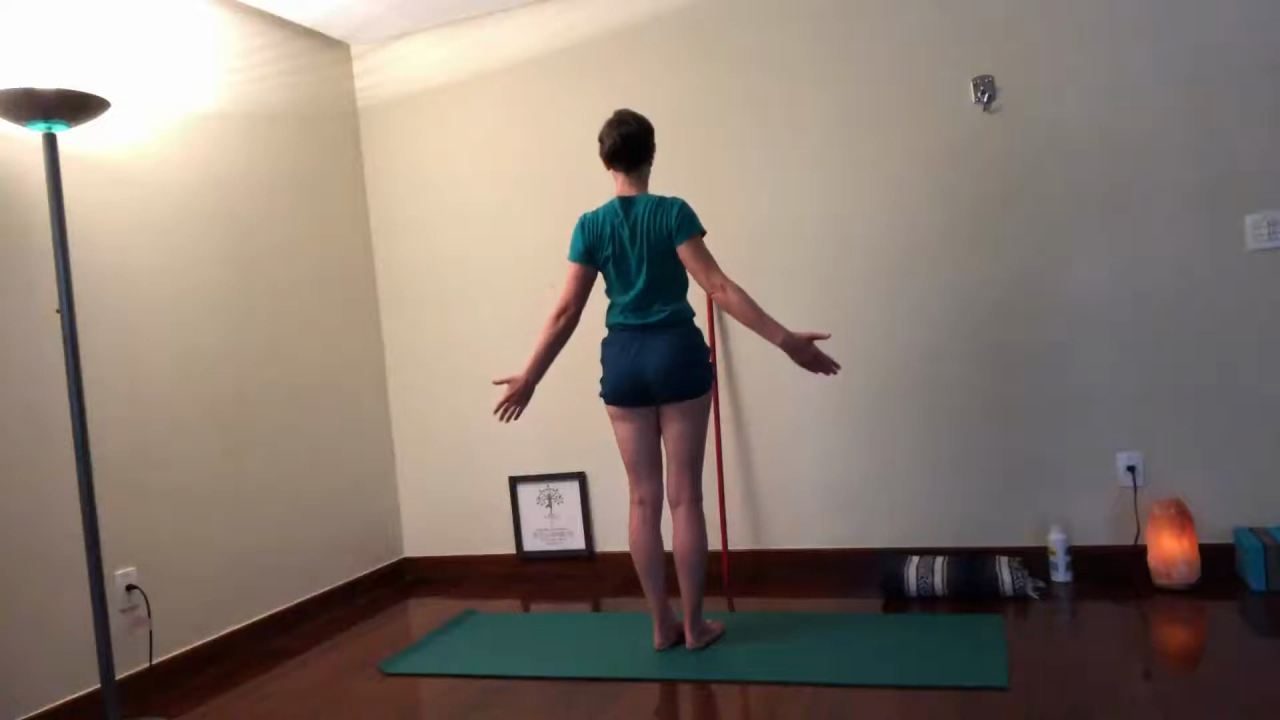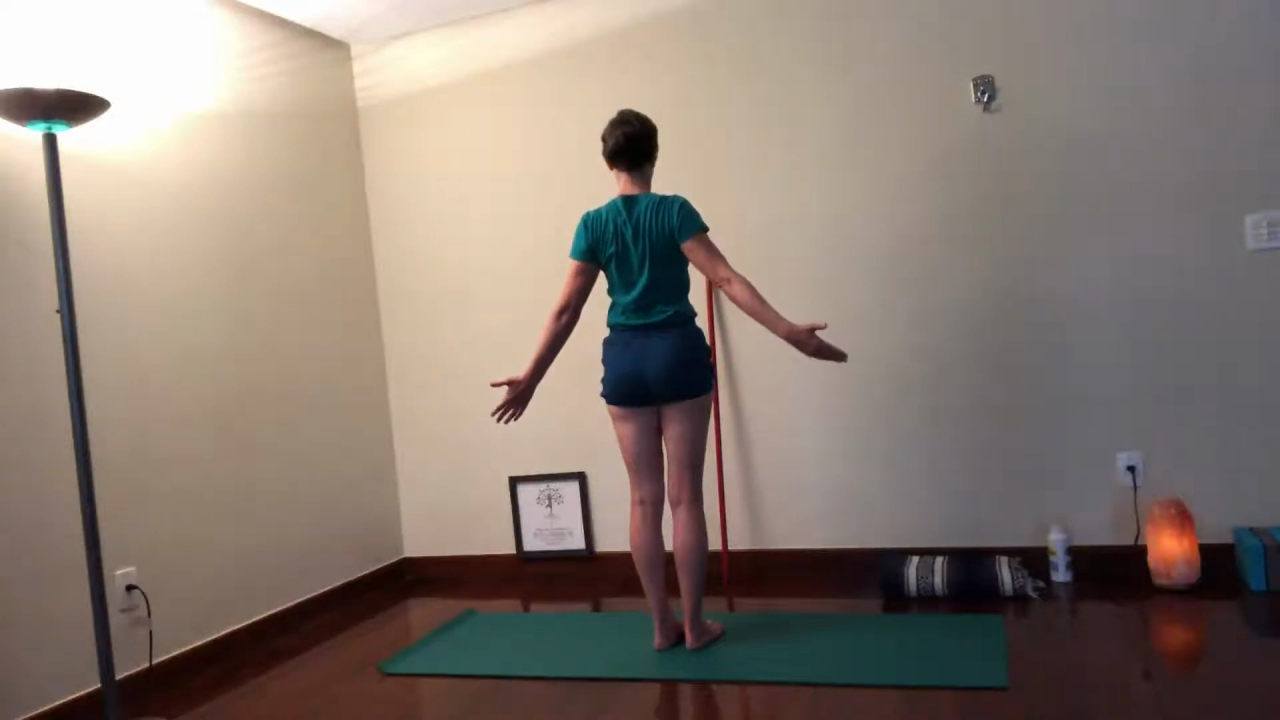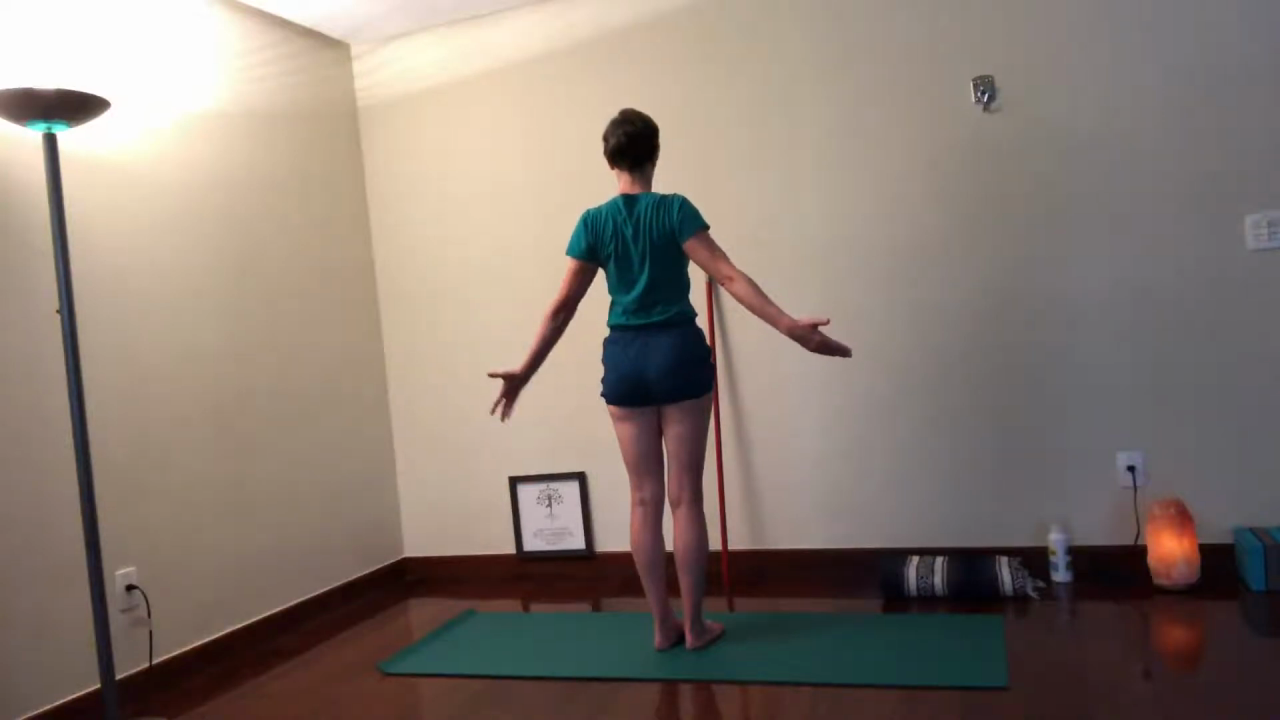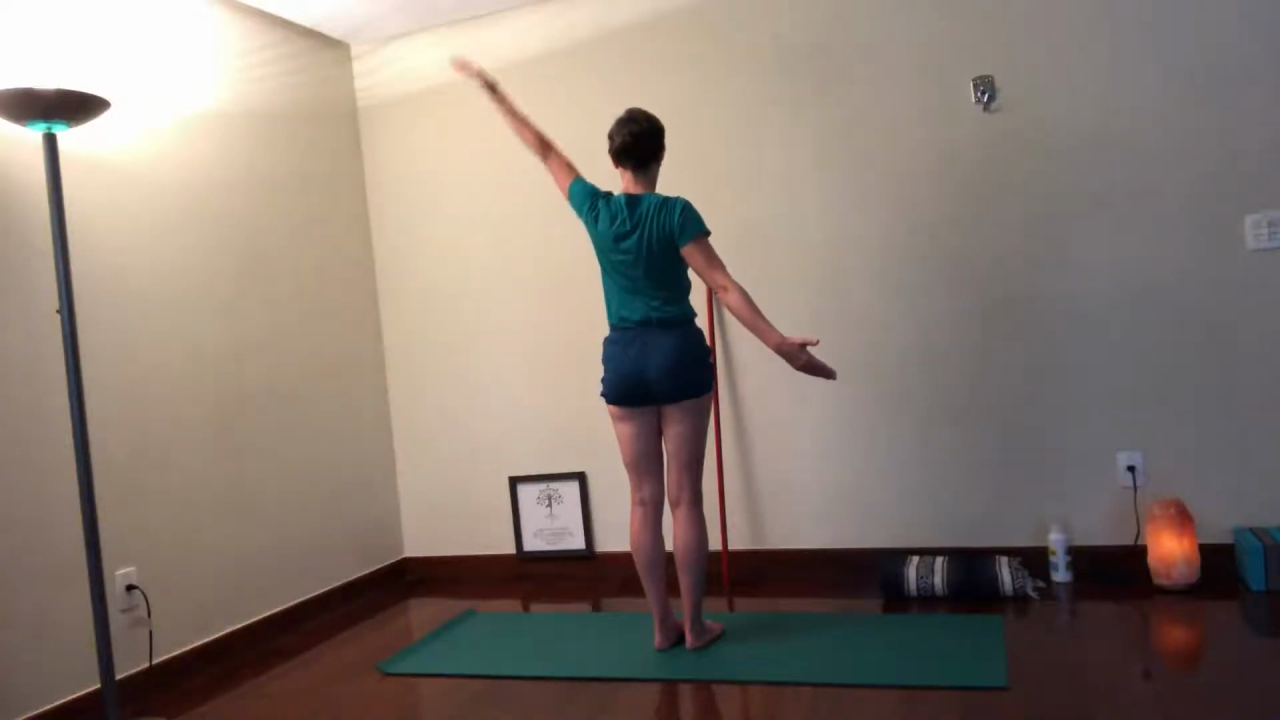
dt=1s
person 1, frame 1
left shoulder: (590, 225)
right shoulder: (672, 212)
left elbow: (566, 311)
right elbow: (718, 287)
left wrist: (530, 377)
right wrist: (785, 339)
left hip: (622, 360)
right hip: (676, 352)
left knee: (643, 498)
right knee: (685, 495)
left ankle: (662, 624)
right ankle: (694, 624)
person 1, frame 2
left shoulder: (593, 224)
right shoulder: (674, 210)
left elbow: (567, 310)
right elbow: (726, 279)
left wrist: (531, 378)
right wrist: (788, 331)
left hip: (623, 359)
right hip: (677, 352)
left knee: (644, 498)
right knee: (685, 495)
left ankle: (662, 624)
right ankle: (694, 624)
person 1, frame 3
left shoulder: (592, 223)
right shoulder: (674, 210)
left elbow: (563, 307)
right elbow: (728, 276)
left wrist: (525, 372)
right wrist: (791, 327)
left hip: (623, 359)
right hip: (678, 351)
left knee: (644, 499)
right knee: (686, 496)
left ankle: (663, 624)
right ankle: (695, 624)
person 1, frame 4
left shoulder: (596, 210)
right shoulder: (675, 213)
left elbow: (544, 150)
right elbow: (722, 286)
left wrist: (490, 87)
right wrist: (781, 344)
left hip: (623, 359)
right hip: (677, 354)
left knee: (644, 499)
right knee: (685, 498)
left ankle: (662, 625)
right ankle: (696, 625)
